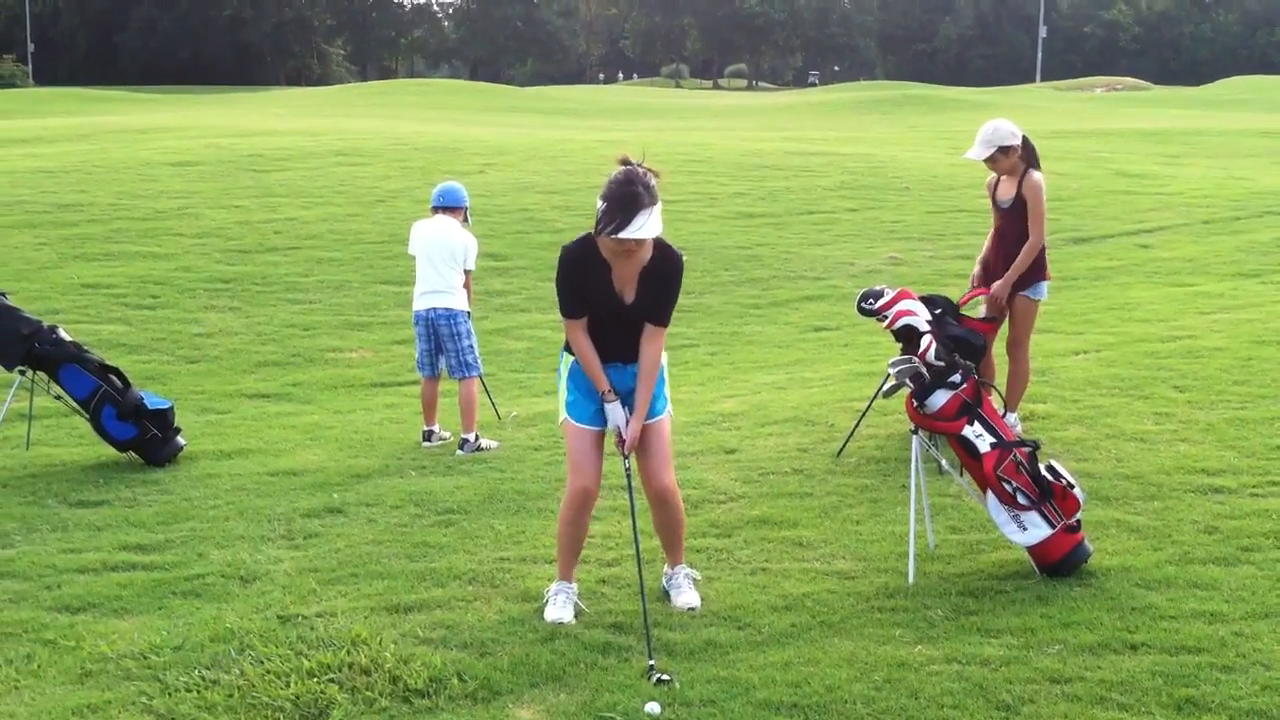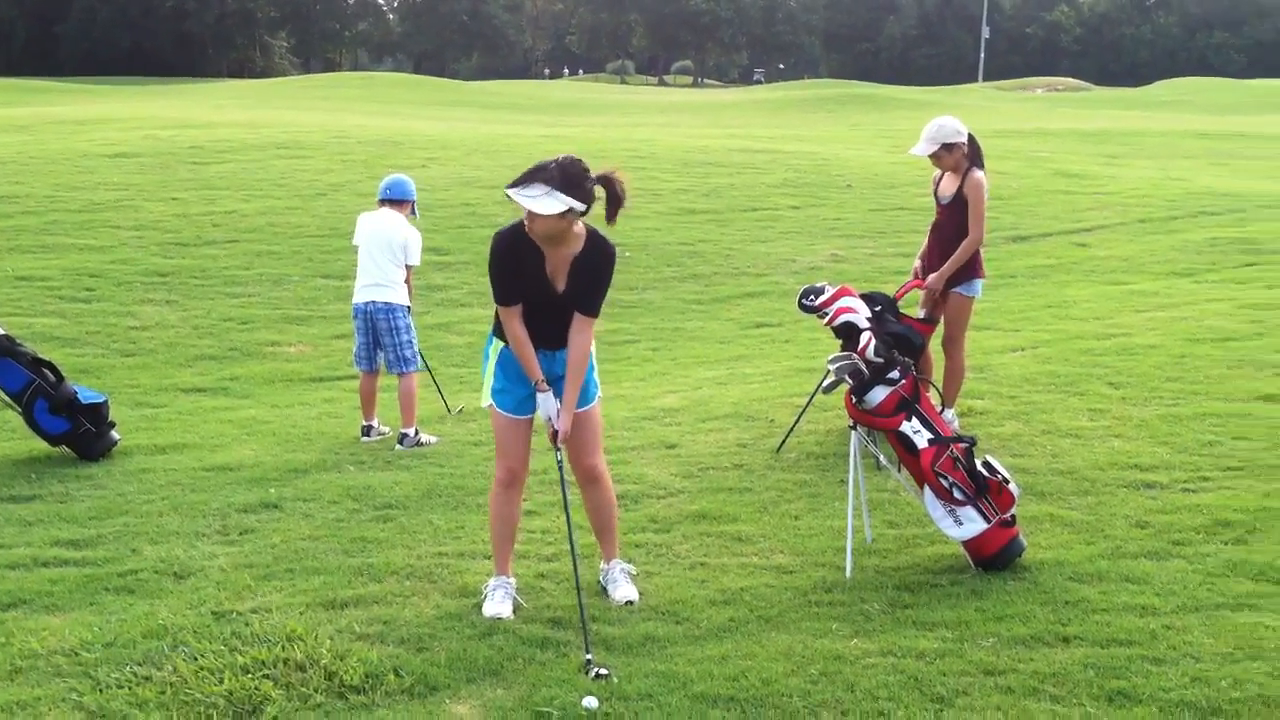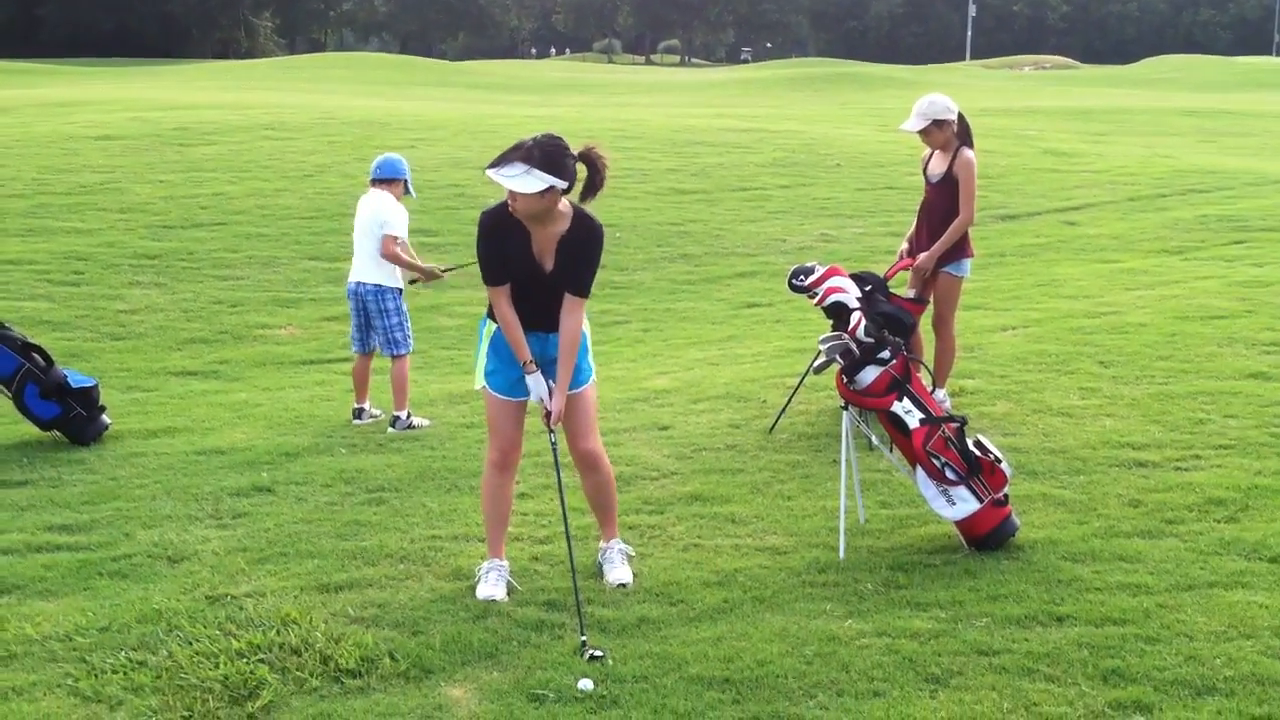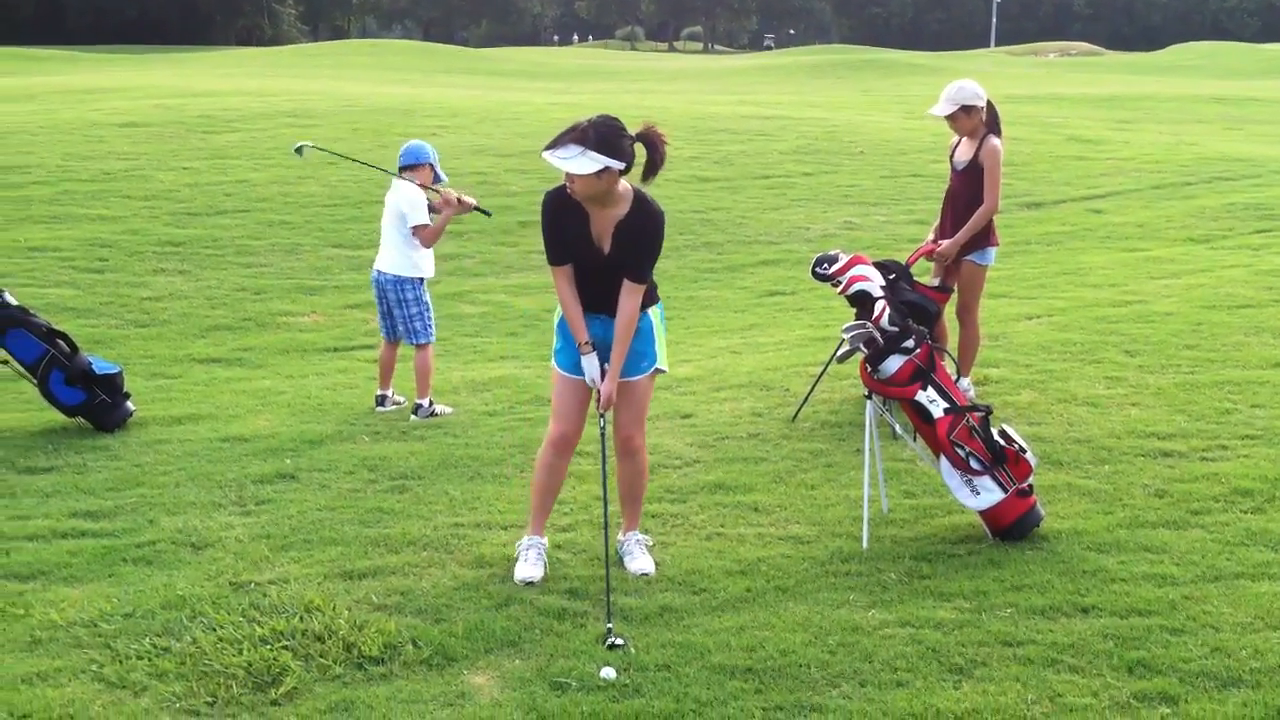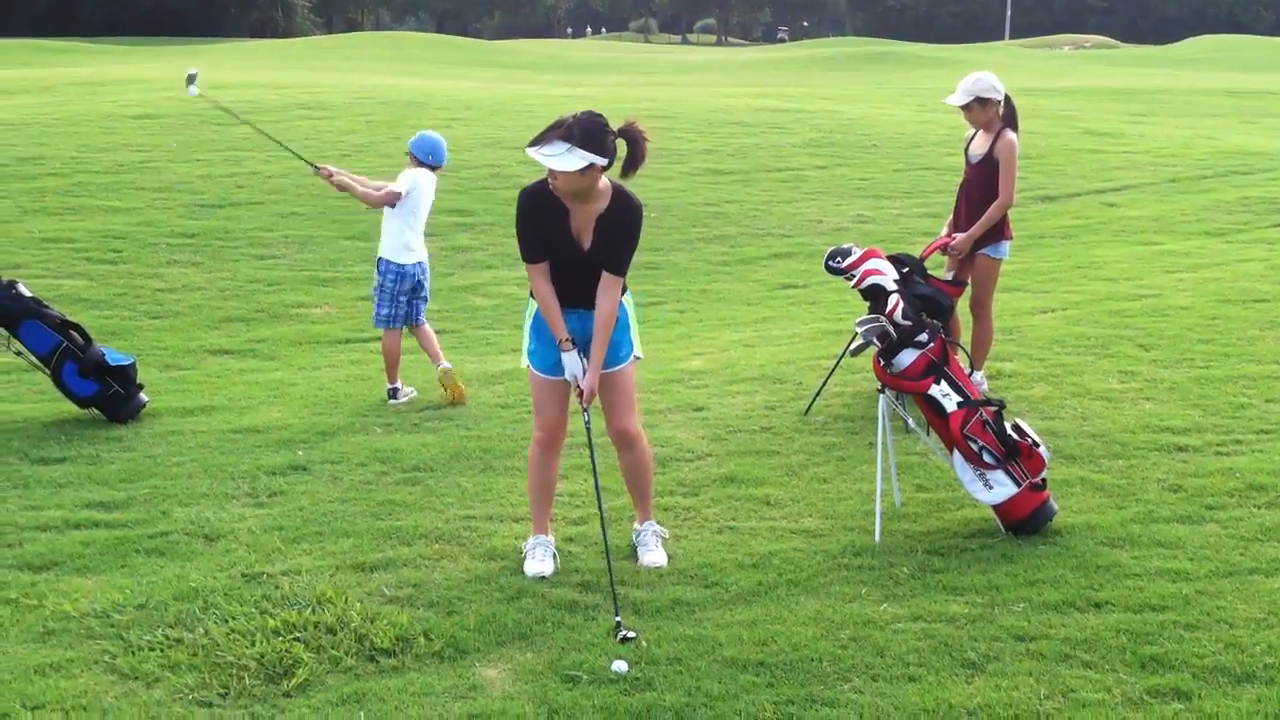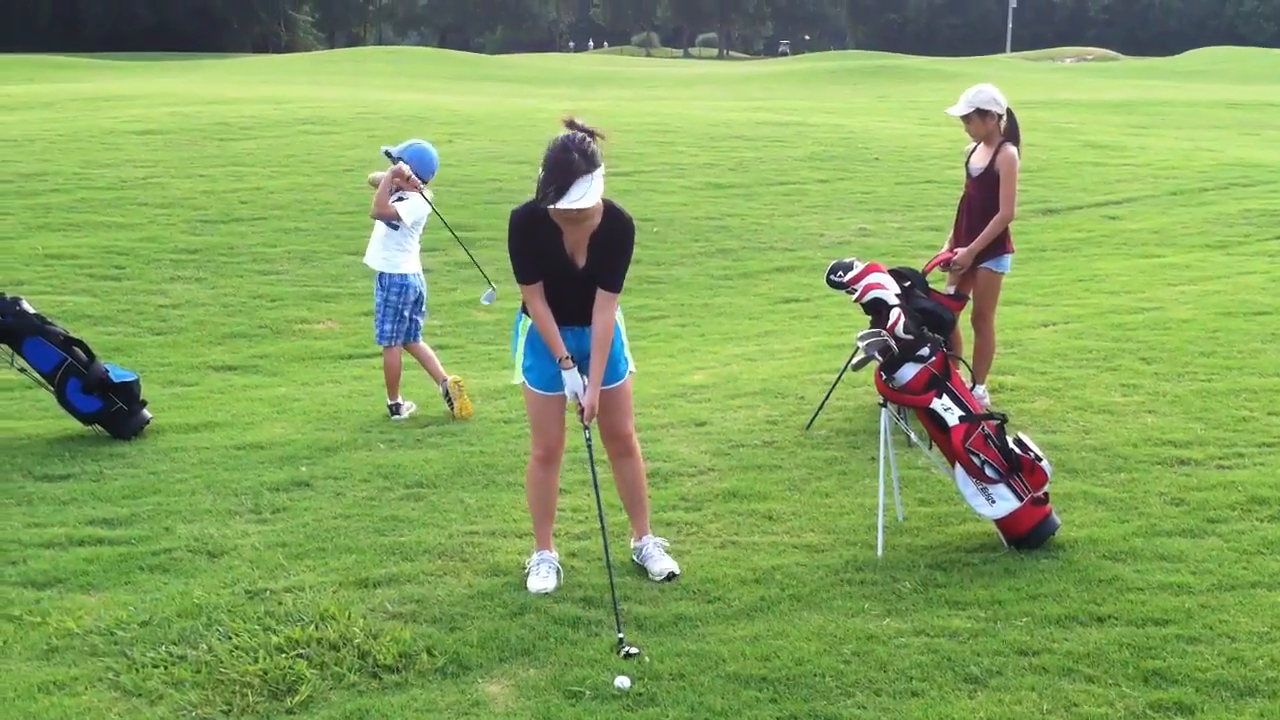
dt=0.5s
person 1, frame 1
left shoulder: (668, 262)
right shoulder: (576, 257)
left elbow: (653, 339)
right elbow: (577, 333)
left wrist: (639, 415)
right wrist: (609, 398)
left hip: (643, 373)
right hip: (588, 373)
left knee: (662, 486)
right knee: (583, 487)
left ankle: (677, 572)
right ankle: (563, 585)
person 1, frame 2
left shoulder: (599, 253)
right shoulder: (508, 243)
left elbow: (581, 329)
right elbow: (512, 320)
left wrist: (568, 406)
right wrist: (540, 388)
left hip: (570, 358)
right hip: (515, 359)
left knee: (591, 467)
right knee: (510, 471)
left ankle: (613, 565)
right ankle: (501, 579)
person 1, frame 3
left shoulder: (587, 231)
right shoulder: (494, 223)
left elbow: (572, 310)
right elbow: (501, 301)
left wrist: (561, 388)
right wrist: (529, 370)
left hip: (564, 340)
right hip: (508, 341)
left knee: (589, 451)
right knee: (502, 454)
left ankle: (612, 545)
right ankle: (494, 563)
person 1, frame 4
left shoulder: (647, 216)
right shoulder: (557, 204)
left elbow: (631, 296)
right elbow: (564, 280)
left wrist: (614, 373)
right wrist: (585, 349)
left hip: (634, 326)
right hip: (577, 323)
left knee: (629, 439)
right knee: (560, 436)
left ankle: (631, 536)
right ankle: (533, 539)
person 1, frame 5
left shoulder: (626, 209)
right shoulder: (534, 200)
left elbow: (608, 289)
right elbow: (539, 278)
left wrist: (595, 367)
right wrist: (565, 346)
left hip: (608, 318)
right hip: (552, 319)
left knee: (626, 429)
right knee: (548, 433)
left ankle: (646, 527)
right ankle: (540, 538)
person 1, frame 6
left shoulder: (618, 225)
right shoulder: (525, 221)
left elbow: (604, 305)
right elbow: (535, 298)
left wrist: (595, 382)
right wrist: (565, 364)
left hip: (600, 332)
right hip: (546, 336)
left knee: (622, 439)
right knee: (546, 448)
left ankle: (644, 540)
right ankle: (543, 554)
person 2, frame 1
left shoulder: (1032, 182)
right shoulder: (993, 183)
left elbow: (1036, 238)
left wrist: (1008, 281)
right wrist: (980, 264)
left hip: (1026, 275)
right hip: (997, 270)
left knee: (1016, 346)
left ankle: (1011, 416)
person 2, frame 2
left shoulder: (974, 181)
right shoulder: (939, 178)
left elbow: (975, 237)
left wrist: (943, 273)
right wrist: (920, 258)
left hip: (962, 273)
right hip: (935, 268)
left knee: (952, 343)
left ankle: (947, 412)
person 2, frame 3
left shoulder: (964, 159)
right shoulder: (928, 156)
left elbow: (966, 216)
left wrist: (935, 253)
right wrist: (908, 240)
left hip: (950, 253)
right hip: (924, 249)
left knee: (941, 323)
left ankle: (939, 392)
person 2, frame 4
left shoulder: (990, 147)
right shoulder: (956, 143)
left elbow: (990, 205)
left wrist: (957, 241)
right wrist: (936, 231)
left hip: (975, 242)
right hip: (949, 238)
left knee: (965, 312)
left ankle: (963, 381)
person 2, frame 5
left shoulder: (1006, 141)
right shoulder: (971, 137)
left elbow: (1005, 199)
left wrist: (971, 234)
right wrist: (950, 225)
left hip: (990, 235)
right hip: (963, 232)
left knee: (979, 306)
left ankle: (977, 375)
person 2, frame 6
left shoulder: (1006, 154)
right shoulder: (972, 150)
left elbow: (1006, 213)
left wrist: (973, 249)
right wrist: (951, 241)
left hip: (991, 250)
right hip: (964, 246)
left knee: (981, 320)
left ankle: (979, 389)
person 3, frame 1
left shoulder: (419, 229)
right shoulder: (466, 238)
right elbow: (467, 281)
right wrist: (466, 309)
left hip: (422, 308)
right hip: (452, 309)
left knee: (429, 375)
right knee: (468, 375)
left ankle: (431, 431)
right ankle: (469, 439)
person 3, frame 2
left shoulder: (364, 221)
right shoulder: (410, 232)
right elbow: (407, 278)
right wrist: (407, 307)
left hip: (362, 302)
right hip: (391, 304)
left knee: (369, 369)
right knee: (407, 370)
left ankle: (369, 426)
right ankle: (408, 434)
person 3, frame 3
left shoulder: (364, 202)
right shoulder: (394, 209)
right elbow: (388, 251)
left wrist: (417, 263)
right wrist: (422, 270)
left hip: (357, 284)
right hip: (383, 287)
left knee: (363, 351)
right knee: (400, 353)
left ankle: (361, 408)
right ankle: (401, 417)
person 3, frame 4
left shoulder: (398, 189)
right shoulder: (414, 196)
left elbow: (432, 206)
right elbow: (428, 238)
left wrist: (458, 203)
right wrist: (451, 211)
left hip: (382, 274)
right hip: (405, 279)
left knee: (391, 339)
right knee: (423, 342)
left ankle: (384, 395)
right ankle: (423, 405)
person 3, frame 5
left shoulder: (413, 177)
right shoulder: (427, 182)
left elbow: (380, 198)
right elbow: (383, 189)
left wrist: (344, 182)
right wrist: (341, 175)
left hip: (395, 264)
right hip: (418, 264)
left knee: (391, 328)
right knee: (418, 321)
left ankle: (395, 388)
right ankle: (442, 365)
person 3, frame 6
left shoulder: (417, 203)
right shoulder: (404, 191)
left elbow: (378, 212)
right elbow: (375, 180)
left wrist: (391, 177)
right wrist: (391, 177)
left hip: (394, 278)
right hip: (411, 277)
left knee: (391, 343)
right knee: (412, 340)
left ankle: (396, 404)
right ankle: (446, 382)
